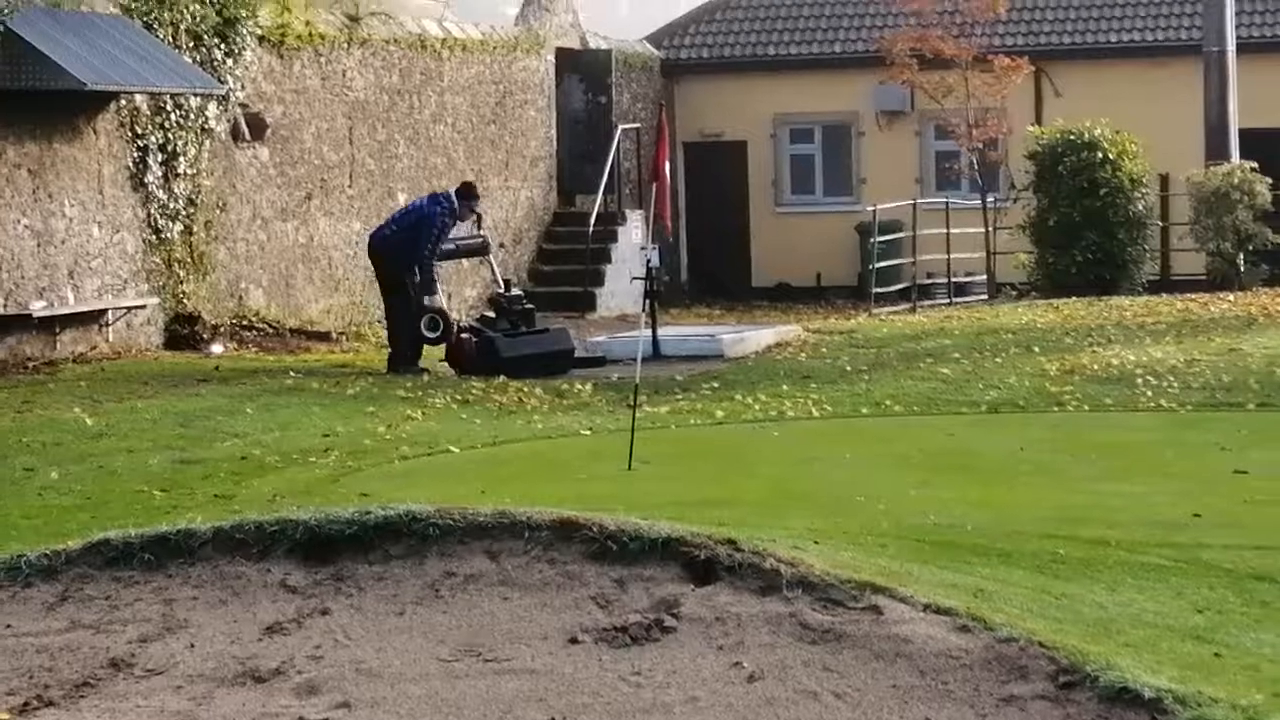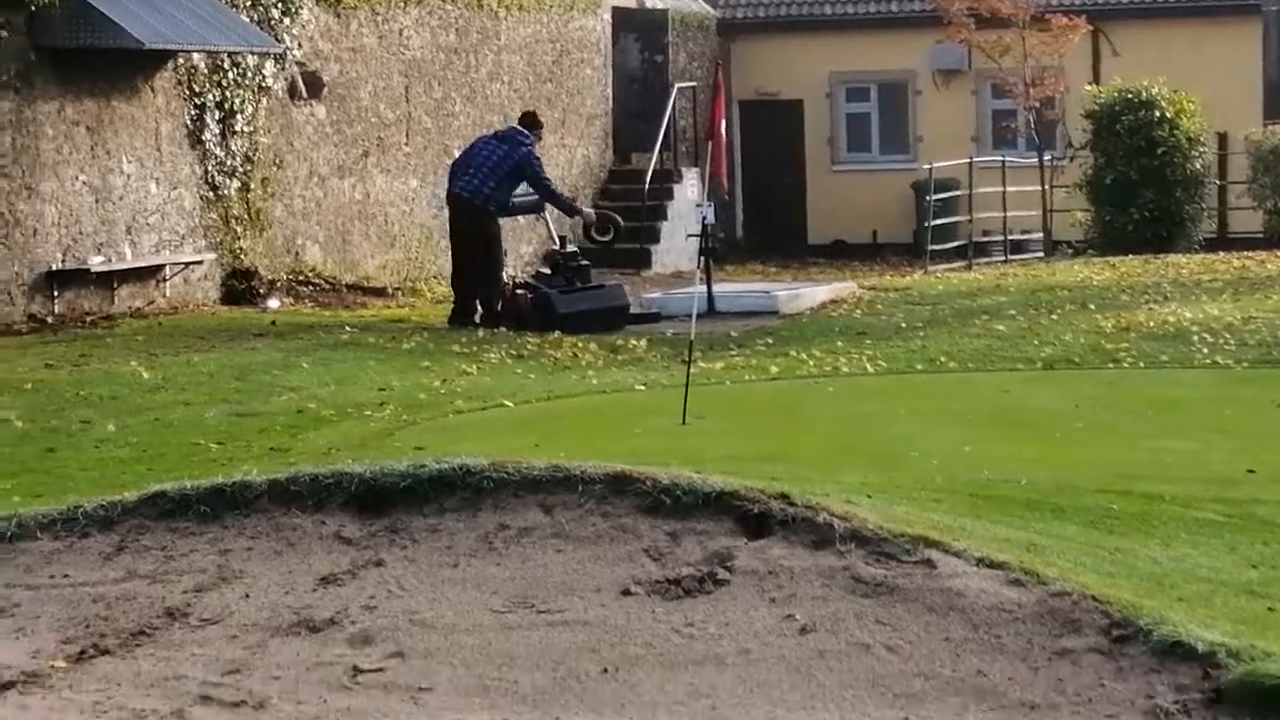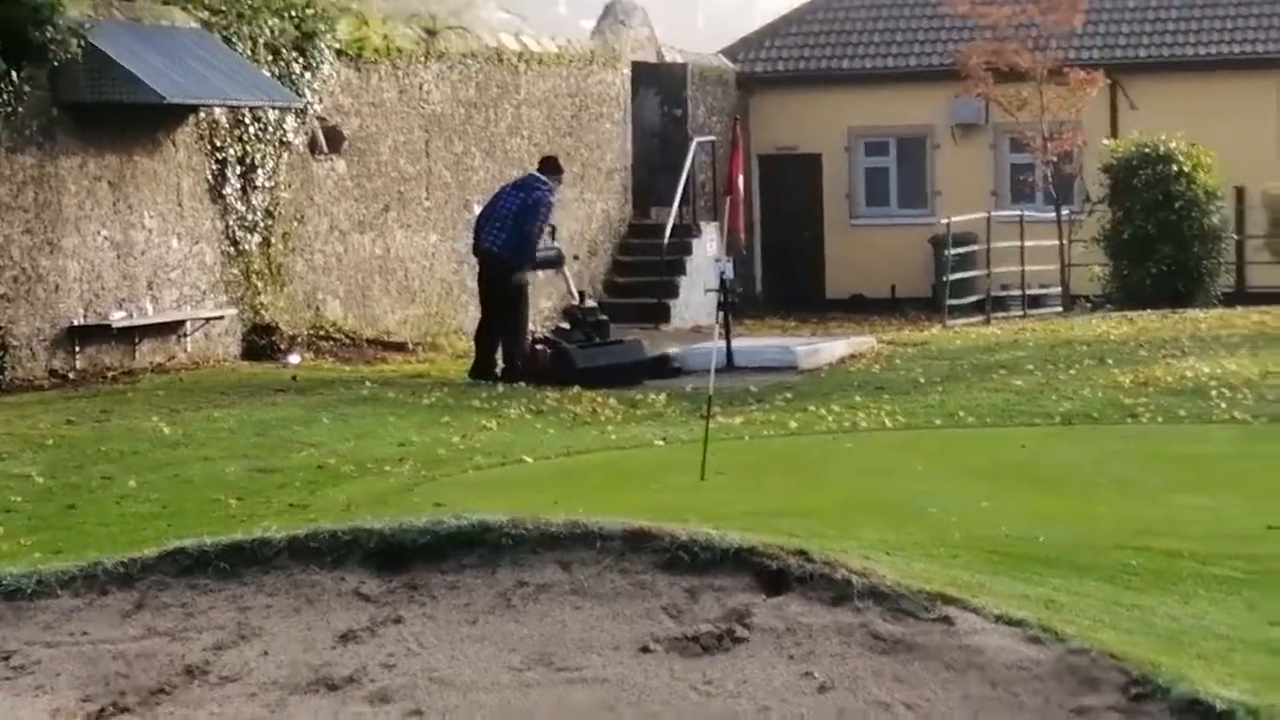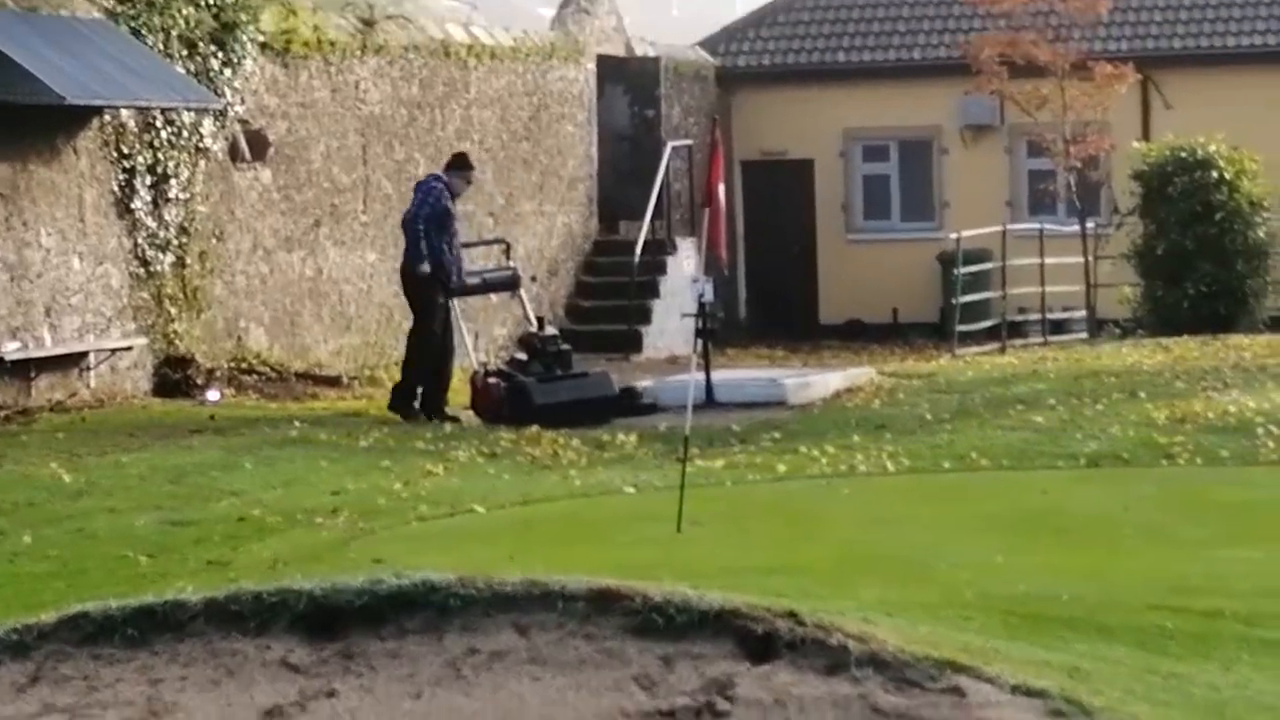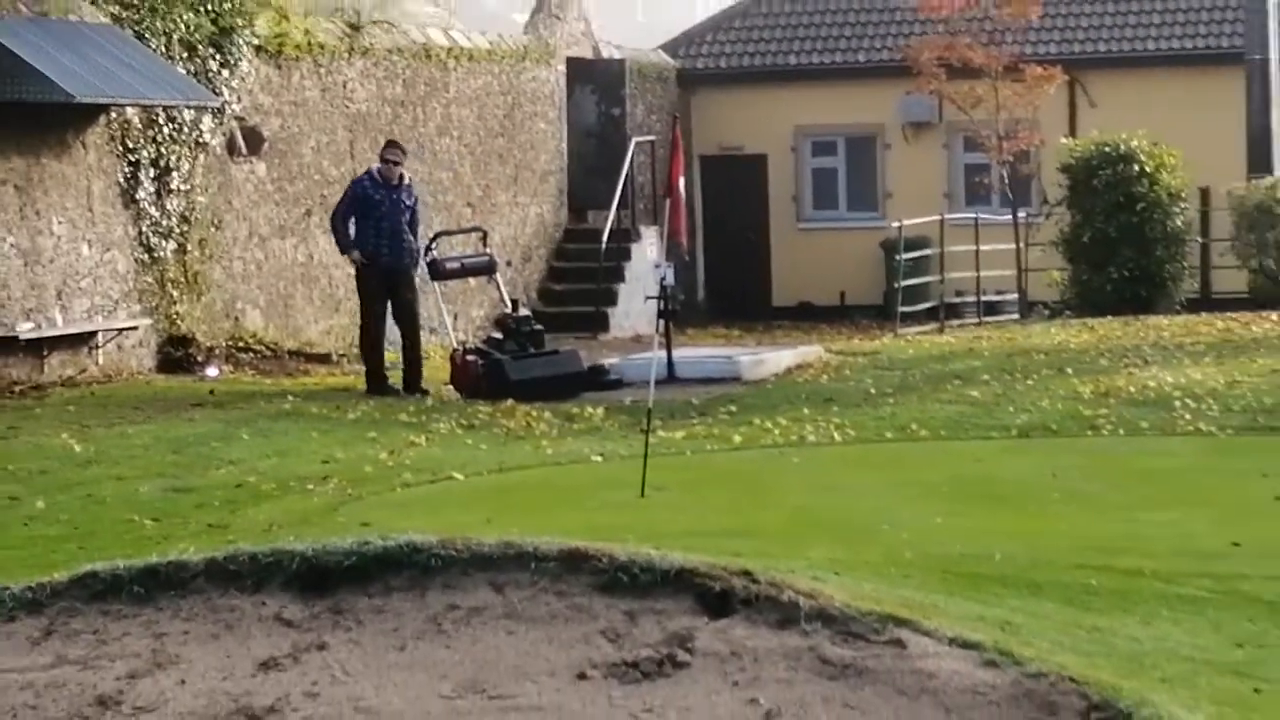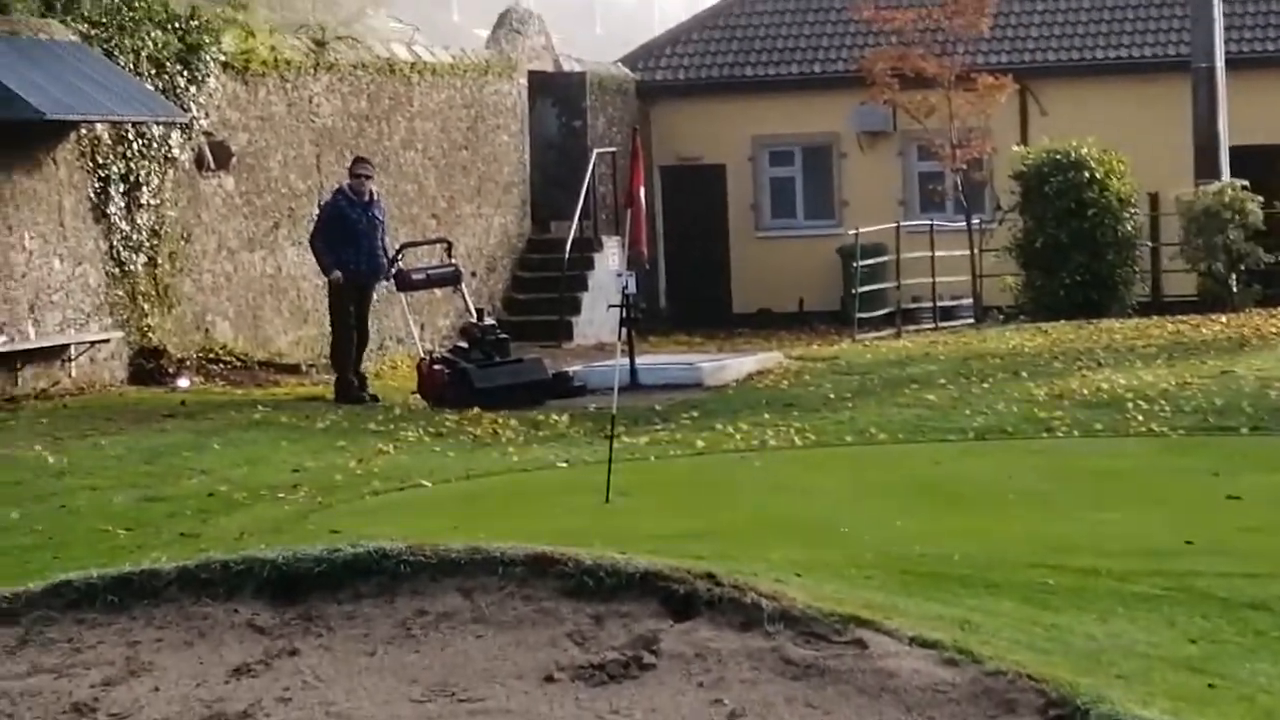
dt=0.7s
person 1, frame 1
left shoulder: (440, 208)
right shoulder: (440, 216)
right elbow: (426, 256)
right wrist: (433, 293)
left hip: (389, 249)
right hip: (387, 251)
left knee: (413, 306)
right knee: (405, 306)
left ankle: (408, 361)
right ankle: (400, 362)
person 1, frame 2
left shoulder: (487, 140)
right shoulder: (525, 153)
left elbow: (457, 165)
right elbow: (547, 190)
left wrist: (453, 196)
right wrist: (578, 211)
left hip: (458, 201)
right hip: (482, 209)
left knee: (465, 262)
right knee: (490, 265)
left ankle: (462, 314)
right ankle: (490, 318)
person 1, frame 3
left shoulder: (510, 189)
right shoulder: (544, 197)
left elbow: (482, 219)
right elbow: (532, 235)
left wrist: (480, 249)
right wrist: (522, 267)
left hip: (487, 257)
right hip: (509, 264)
left knee: (490, 316)
right knee: (515, 319)
left ankle: (483, 367)
right ankle: (513, 372)
person 1, frame 4
left shoulder: (442, 196)
right shoulder: (434, 190)
right elbow: (413, 222)
right wrist: (420, 260)
left hip: (436, 279)
right hip: (426, 276)
left knee: (443, 342)
right knee: (427, 338)
left ankle: (434, 407)
right ankle: (403, 399)
person 1, frame 5
left shoulder: (409, 191)
right shoulder: (362, 185)
right elbow: (339, 218)
left wrist: (414, 258)
right wrist: (349, 248)
left hip: (402, 265)
right hip: (371, 265)
left knee: (410, 320)
right knee: (374, 322)
left ankle: (413, 381)
right ankle: (376, 379)
person 1, frame 6
left shoulder: (377, 205)
right shoulder: (336, 204)
right elbow: (318, 240)
left wrist: (386, 264)
right wrist: (330, 268)
left hip: (368, 279)
right hip: (344, 278)
left knee: (361, 331)
right knee: (344, 330)
left ankle: (357, 382)
right ankle: (345, 387)
